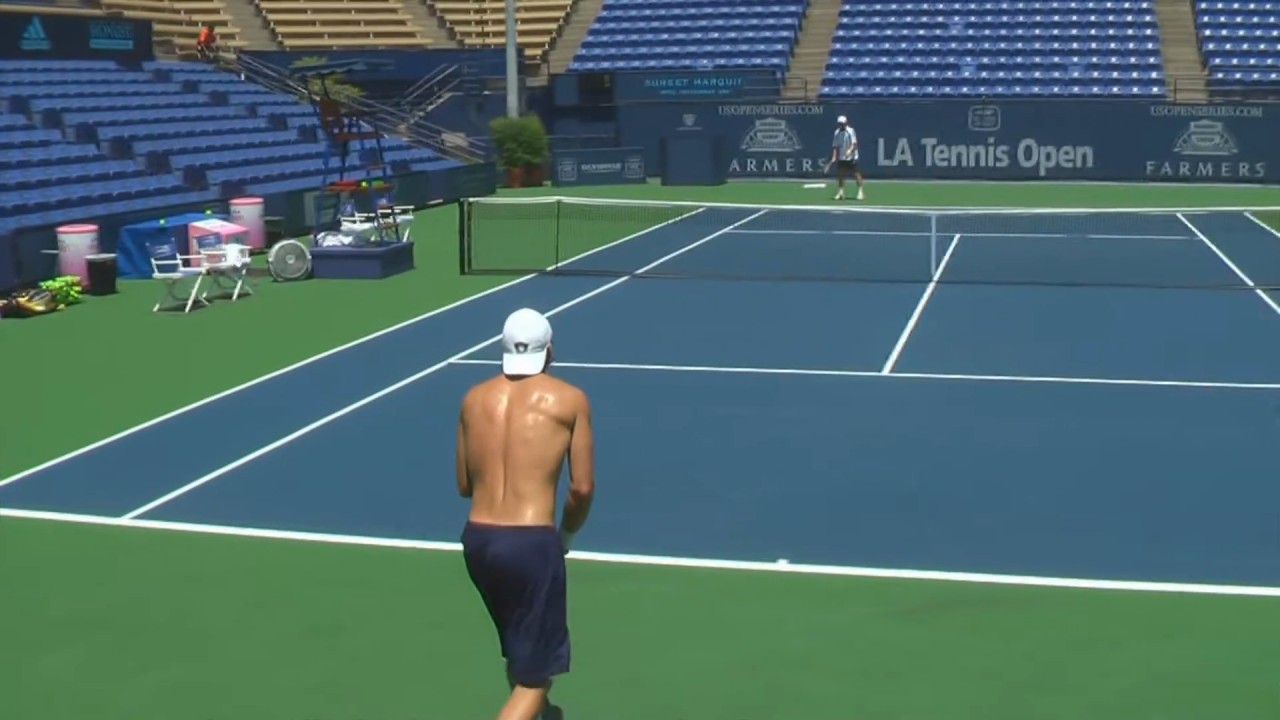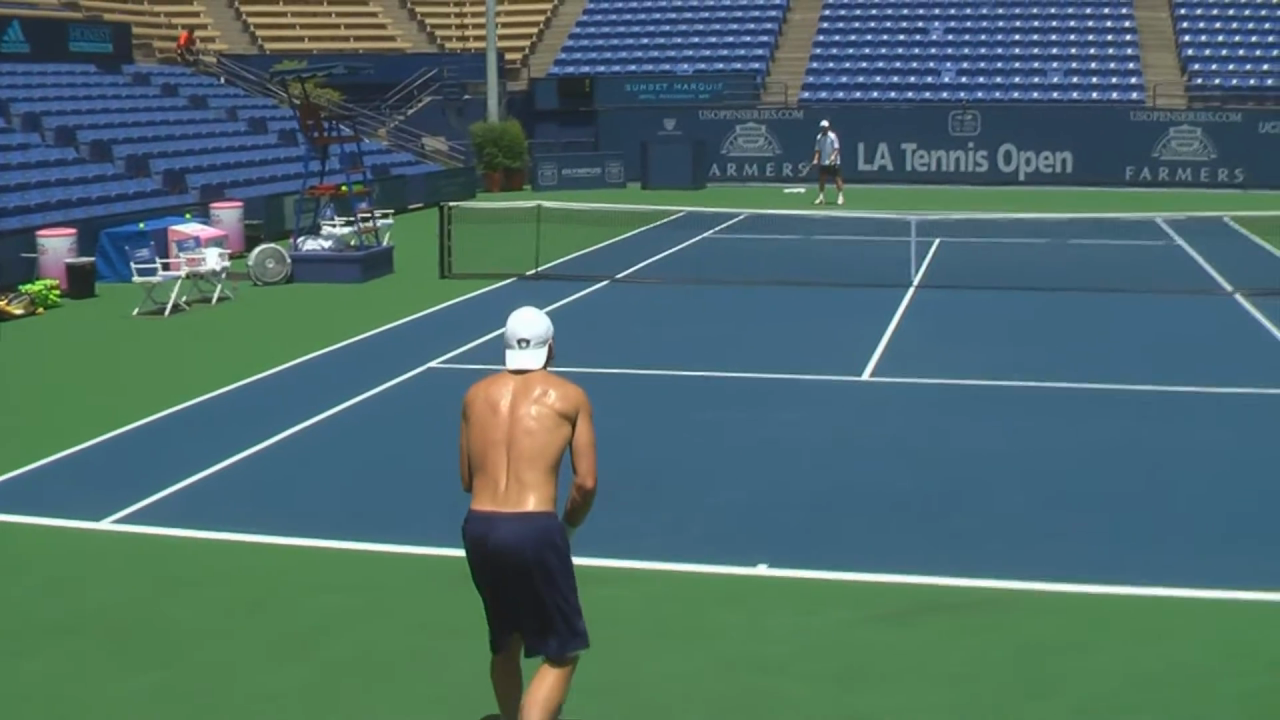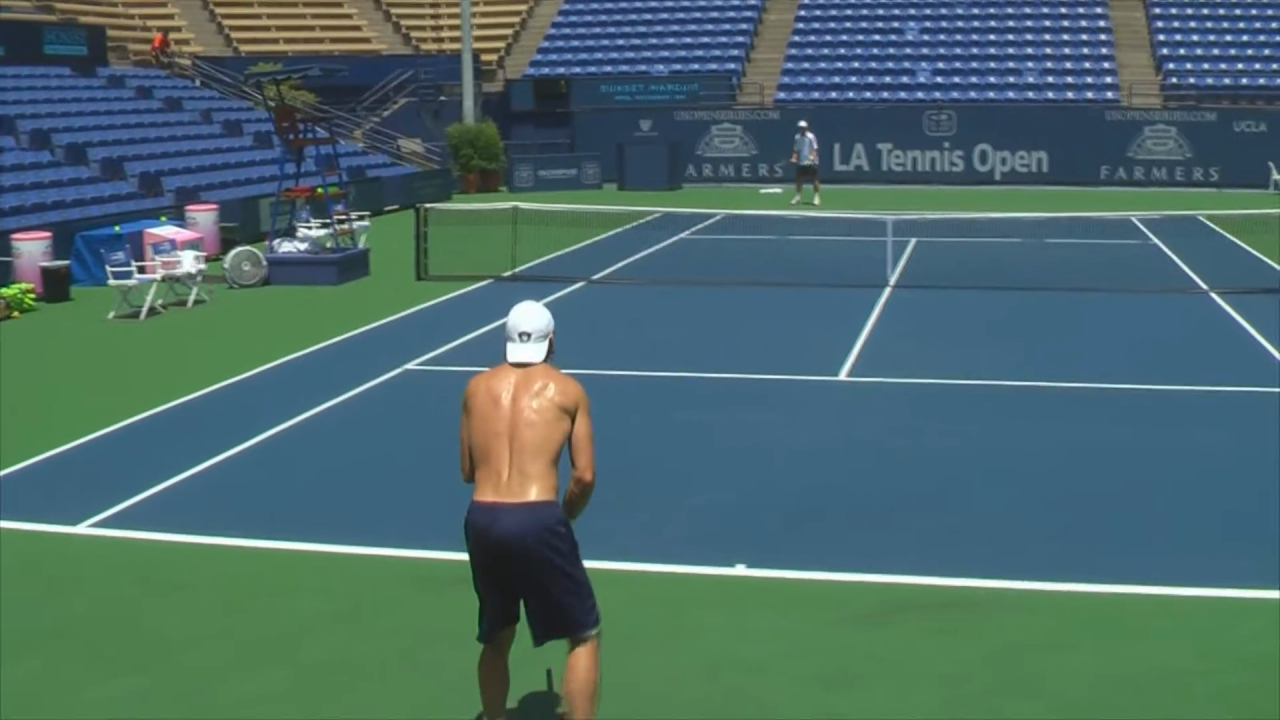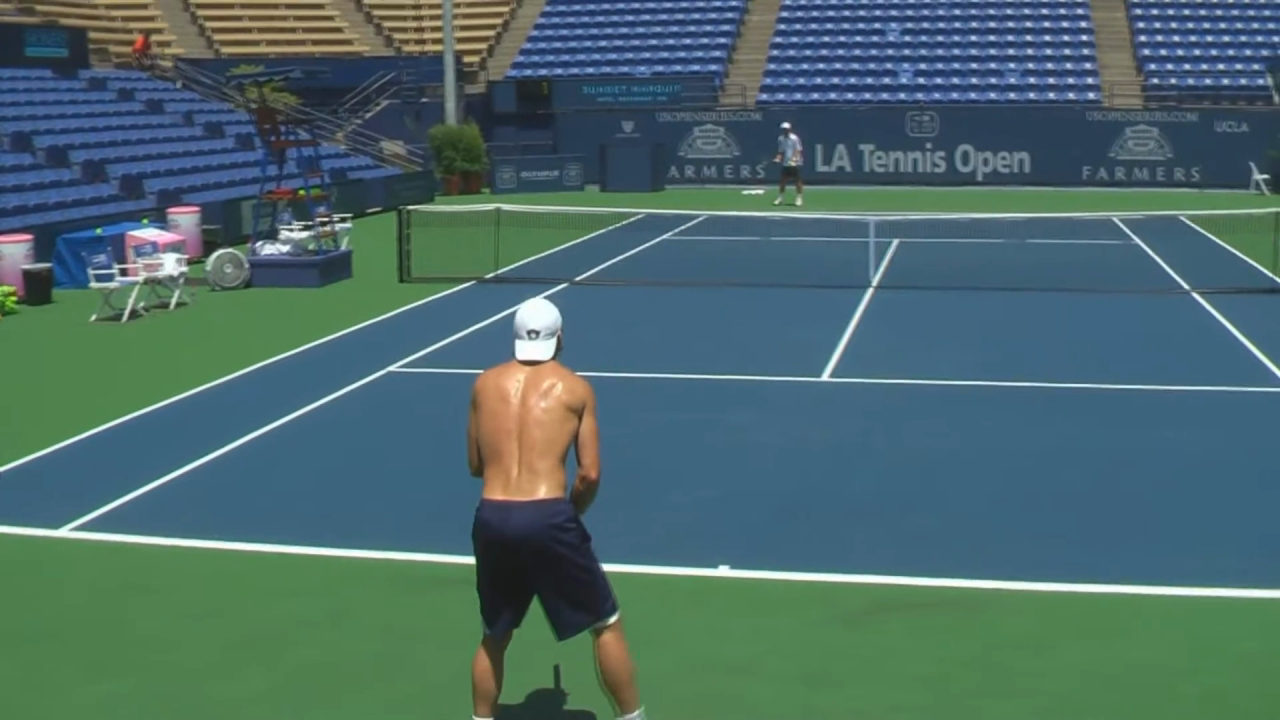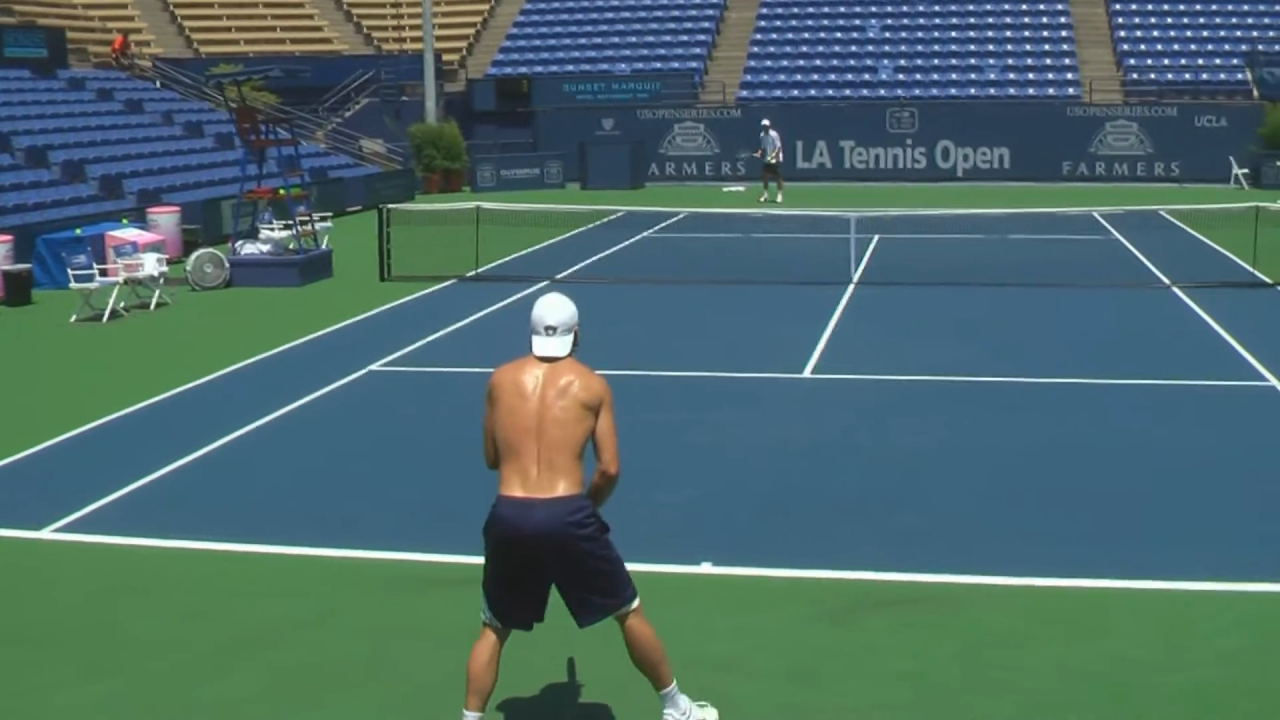
dt=0.5s
person 1, frame 1
left shoulder: (474, 399)
right shoulder: (568, 399)
left elbow: (464, 485)
right elbow: (582, 488)
right wrist: (566, 534)
left hip: (478, 539)
right hip: (531, 543)
left knee: (522, 652)
right knee: (534, 676)
person 1, frame 2
left shoulder: (476, 394)
right shoulder: (569, 396)
right elbow: (586, 483)
right wrist: (567, 527)
left hip: (479, 529)
right hip: (534, 530)
left knee: (505, 646)
right knee: (562, 656)
person 1, frame 3
left shoulder: (477, 387)
right shoulder: (568, 390)
right elbow: (584, 475)
right wrist: (565, 516)
left hip: (482, 519)
right hip: (537, 520)
left knee: (496, 640)
right knee: (584, 637)
person 1, frame 4
left shoulder: (485, 384)
right shoulder: (575, 389)
right elbow: (590, 474)
right wrist: (571, 513)
left hip: (490, 518)
right hip: (547, 518)
left knee: (494, 637)
right knee: (606, 626)
person 1, frame 5
left shoulder: (501, 379)
right shoulder: (592, 385)
right elbow: (609, 468)
left hip: (508, 514)
right hip: (567, 513)
left knee: (494, 628)
right knee: (629, 611)
